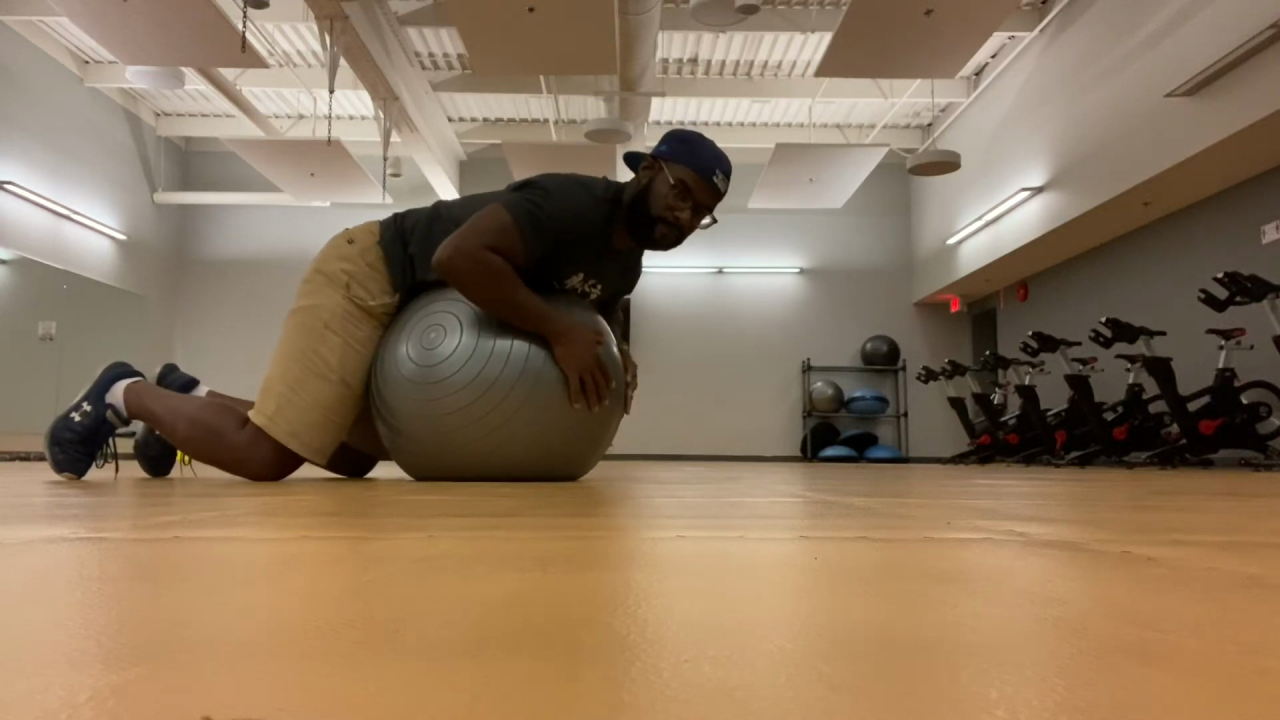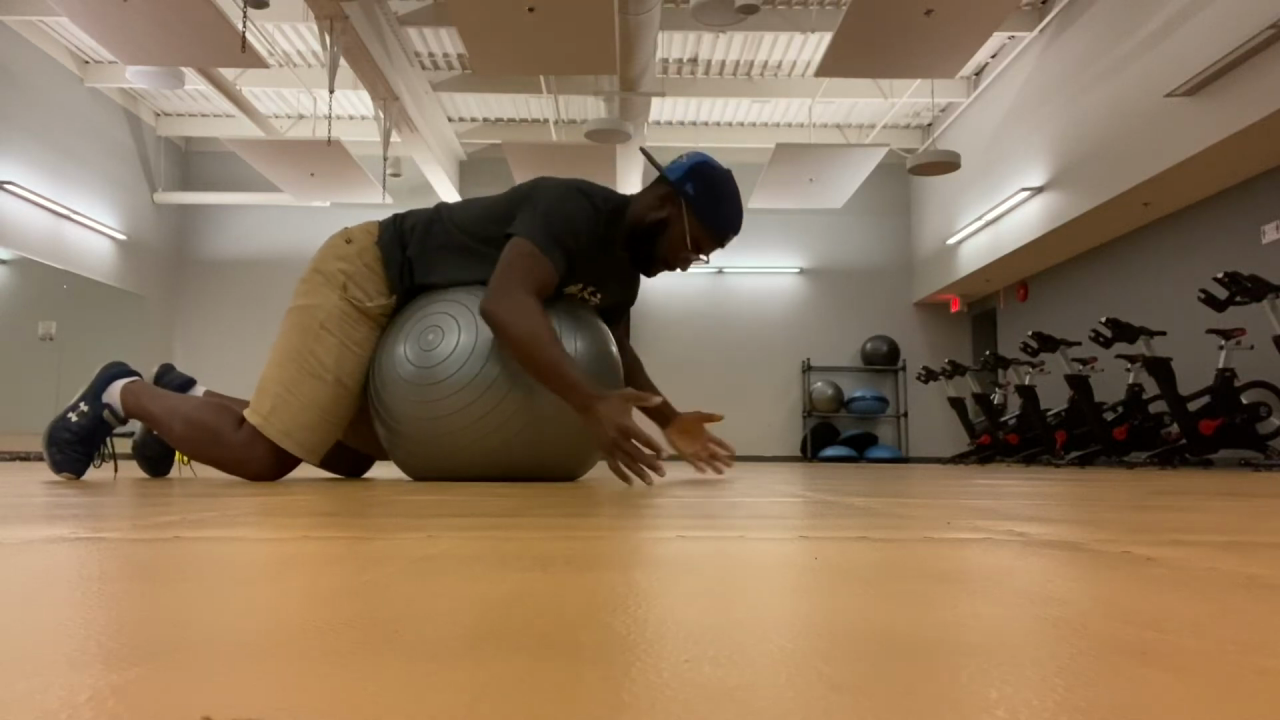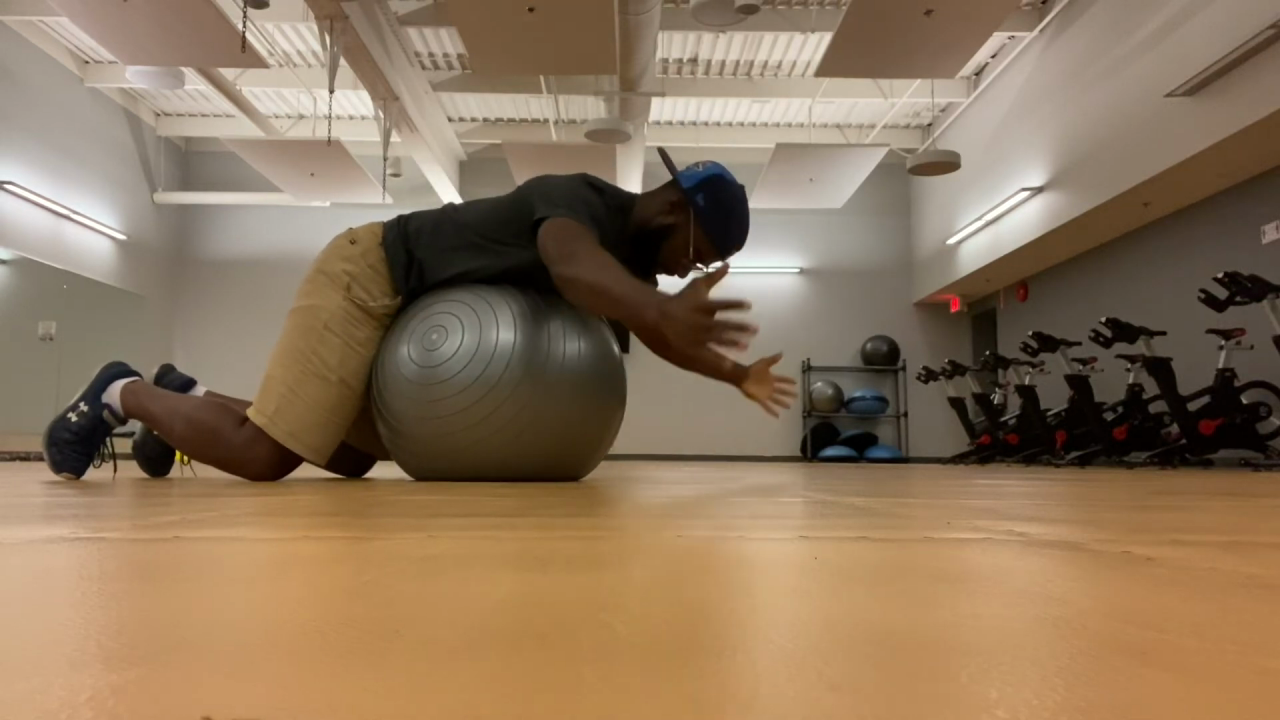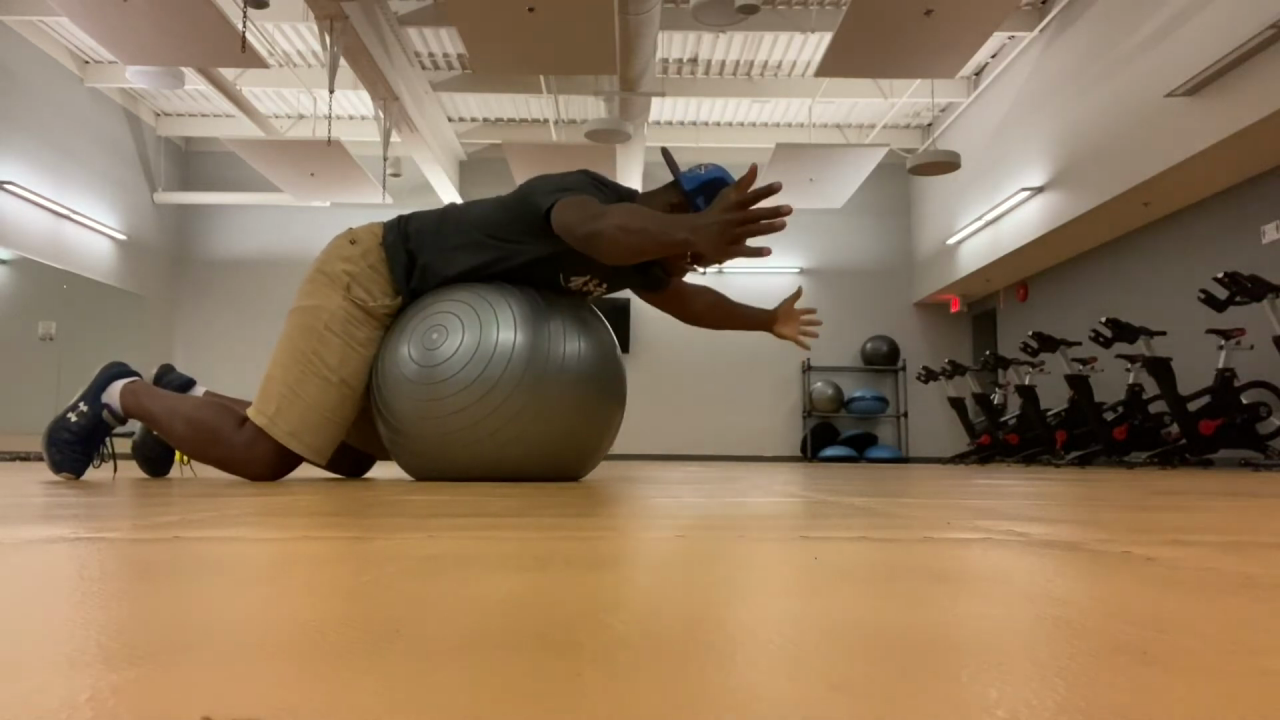
dt=0.4s
person 1, frame 1
left shoulder: (624, 265)
right shoulder: (571, 203)
left elbow: (592, 315)
right elbow: (457, 257)
left wrist: (608, 354)
right wrist: (558, 333)
left hip: (414, 309)
right hip: (371, 275)
left knee: (350, 456)
right knee: (264, 454)
left ankle: (192, 396)
right ankle: (128, 395)
person 1, frame 2
left shoulder: (621, 271)
right shoulder: (573, 209)
left elbow: (614, 349)
right elbow: (506, 303)
left wrist: (669, 418)
right wrist: (593, 405)
left hip: (414, 311)
right hip: (367, 276)
left knee: (348, 457)
right knee: (260, 455)
left ankle: (185, 395)
right ankle: (124, 393)
person 1, frame 3
left shoulder: (632, 249)
right shoulder: (581, 202)
left elbow: (654, 326)
right elbow: (576, 270)
left wrist: (737, 375)
right wrist: (668, 315)
left hip: (412, 309)
right hip: (370, 277)
left knee: (348, 458)
right knee: (262, 455)
left ankle: (187, 396)
right ankle: (125, 395)
person 1, frame 4
left shoulder: (632, 250)
right shoulder: (584, 195)
left elbow: (684, 301)
right elbow: (602, 231)
left wrist: (766, 320)
right wrist: (695, 231)
left hip: (412, 309)
right hip: (371, 277)
left knee: (350, 456)
right knee: (264, 454)
left ankle: (188, 396)
right ankle: (127, 393)
